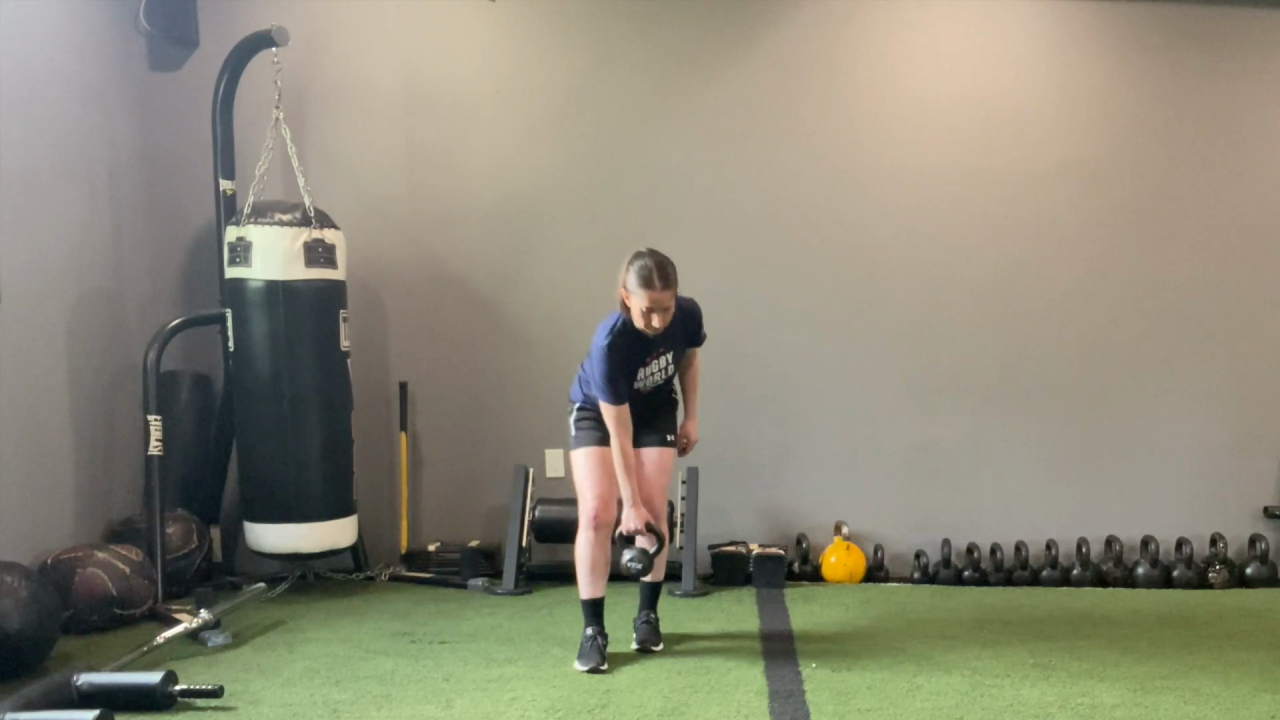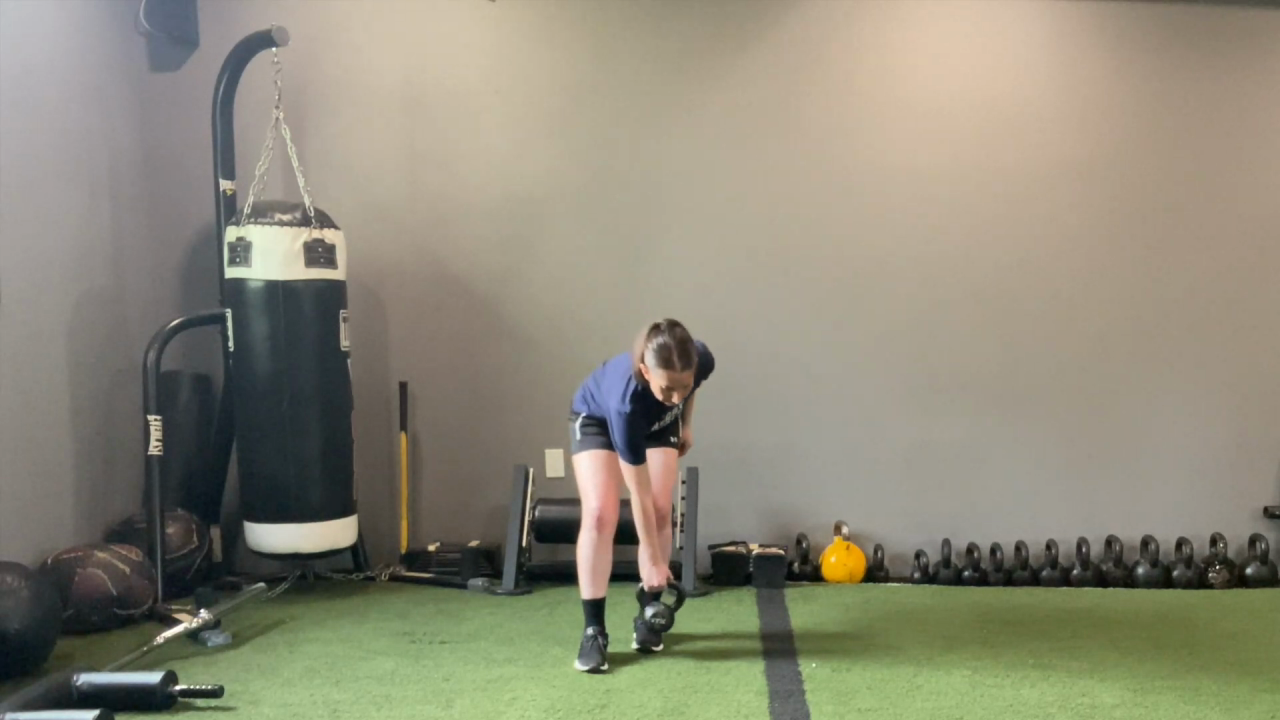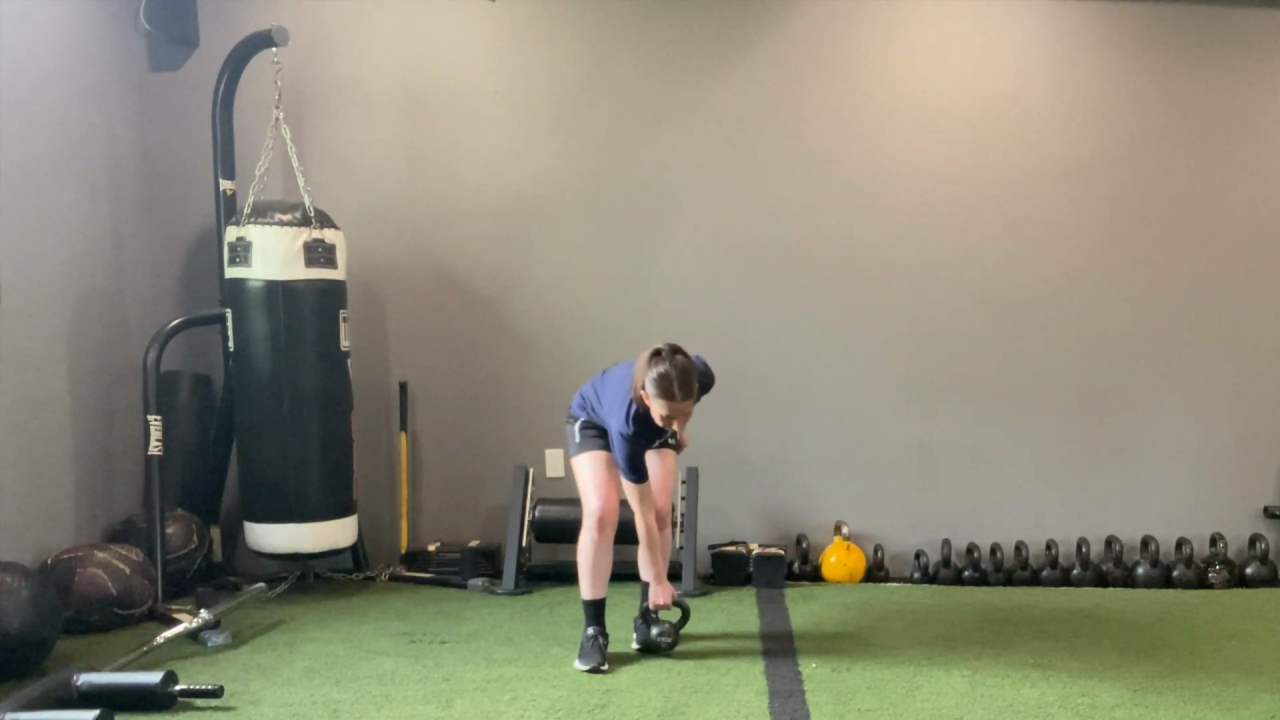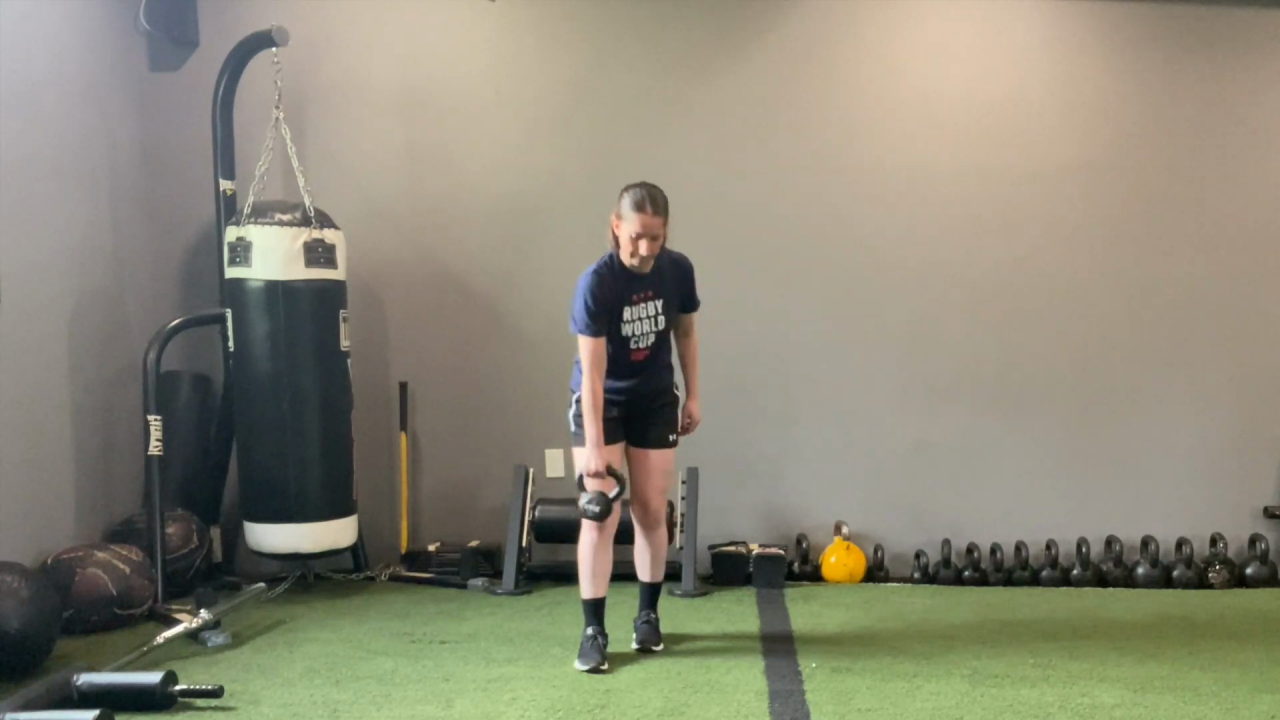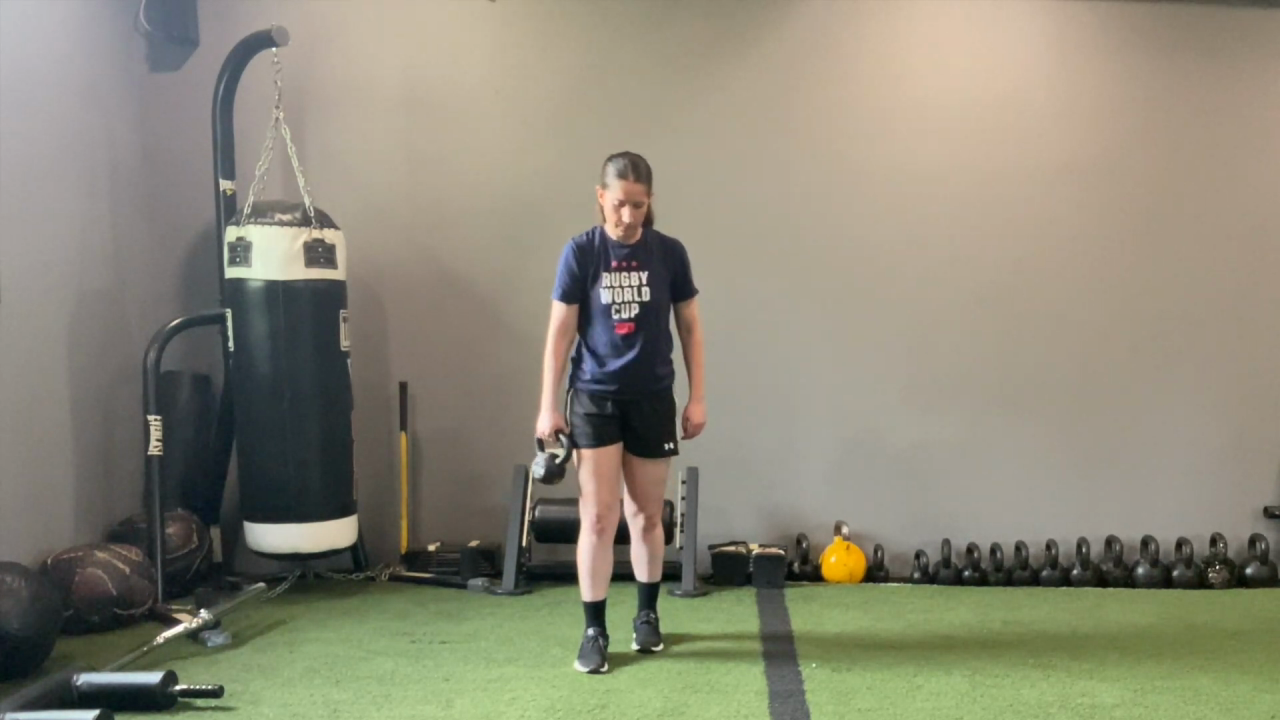
dt=1s
person 1, frame 1
left shoulder: (688, 314)
right shoulder: (609, 343)
right elbow: (620, 436)
left wrist: (691, 416)
right wrist: (630, 503)
left hip: (656, 411)
right hip: (596, 412)
left knee: (655, 510)
right knee: (597, 514)
left ankle: (647, 615)
right ankle: (593, 630)
person 1, frame 2
left shoulder: (702, 360)
right shoulder: (627, 400)
right elbow: (639, 495)
left wrist: (685, 424)
right wrist: (653, 561)
left hip: (657, 425)
right hip: (596, 419)
left knee: (661, 509)
right knee: (600, 513)
left ankle: (648, 615)
right ankle: (593, 631)
person 1, frame 3
left shoulder: (700, 377)
right shoulder: (628, 421)
right elbow: (642, 516)
left wrist: (680, 429)
right wrist: (658, 580)
left hip: (652, 428)
right hip: (593, 421)
left knee: (662, 510)
right knee: (601, 513)
right ankle: (594, 631)
person 1, frame 4
left shoulder: (678, 269)
right shoulder: (596, 281)
left elbow: (685, 332)
right elbow: (592, 371)
left wrist: (691, 394)
right wrist: (595, 447)
left hip: (655, 401)
right hip: (600, 400)
left knee: (652, 511)
right knee: (598, 514)
left ankle: (648, 615)
right ankle: (593, 630)
person 1, frame 5
left shoulder: (670, 253)
right shoulder: (580, 252)
left elbow: (689, 327)
right elbow: (560, 332)
left wrist: (697, 398)
right wrist: (548, 405)
left hip: (652, 399)
right hip: (593, 398)
left knee: (646, 515)
right knee: (598, 518)
left ankle: (647, 615)
right ankle: (594, 631)
